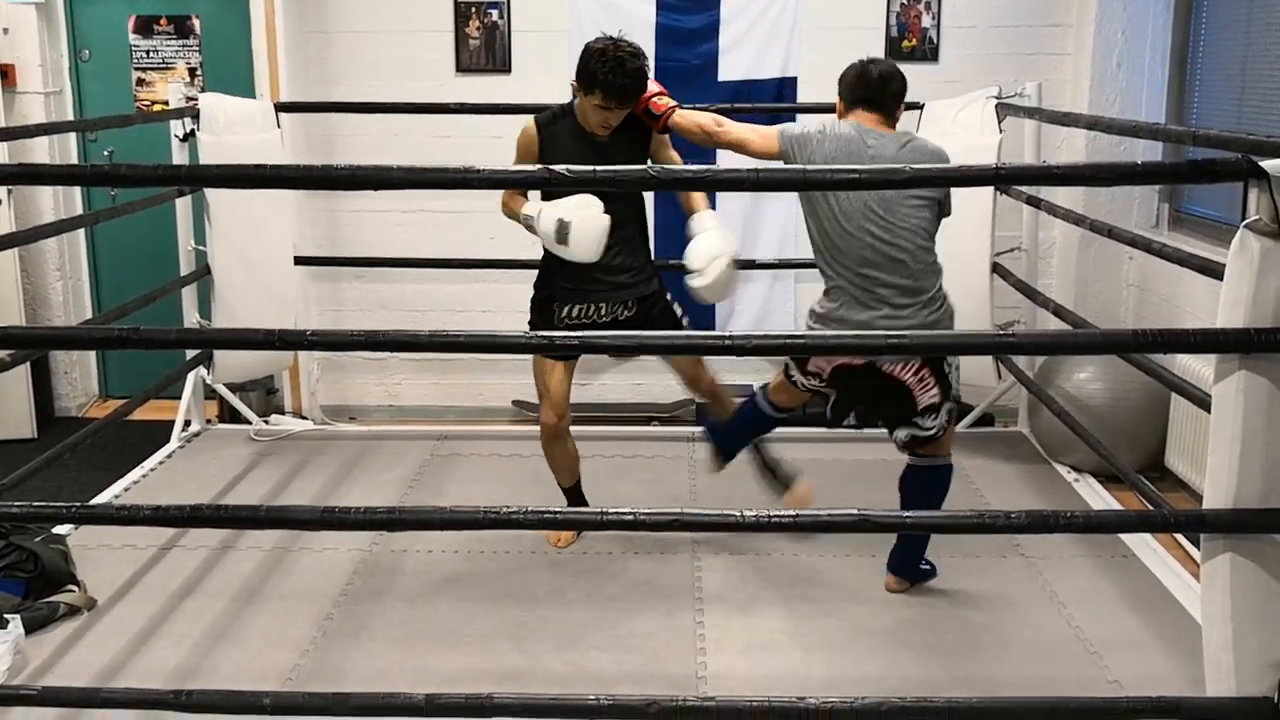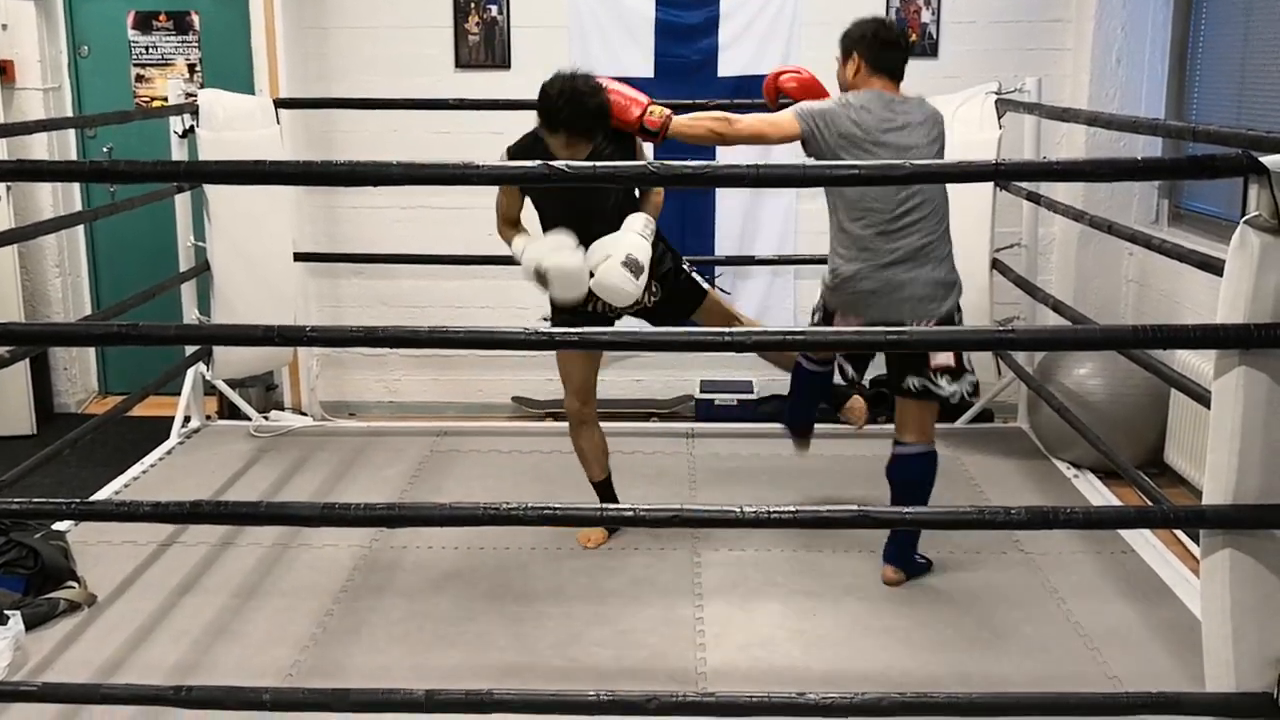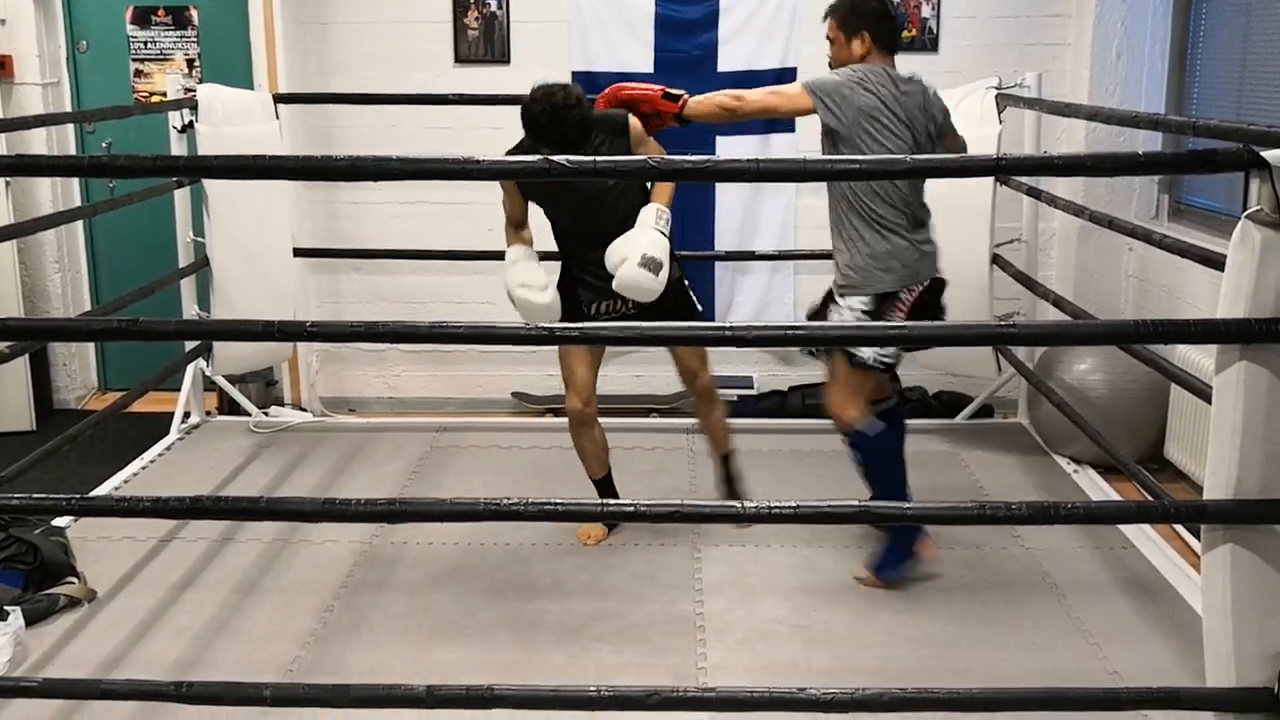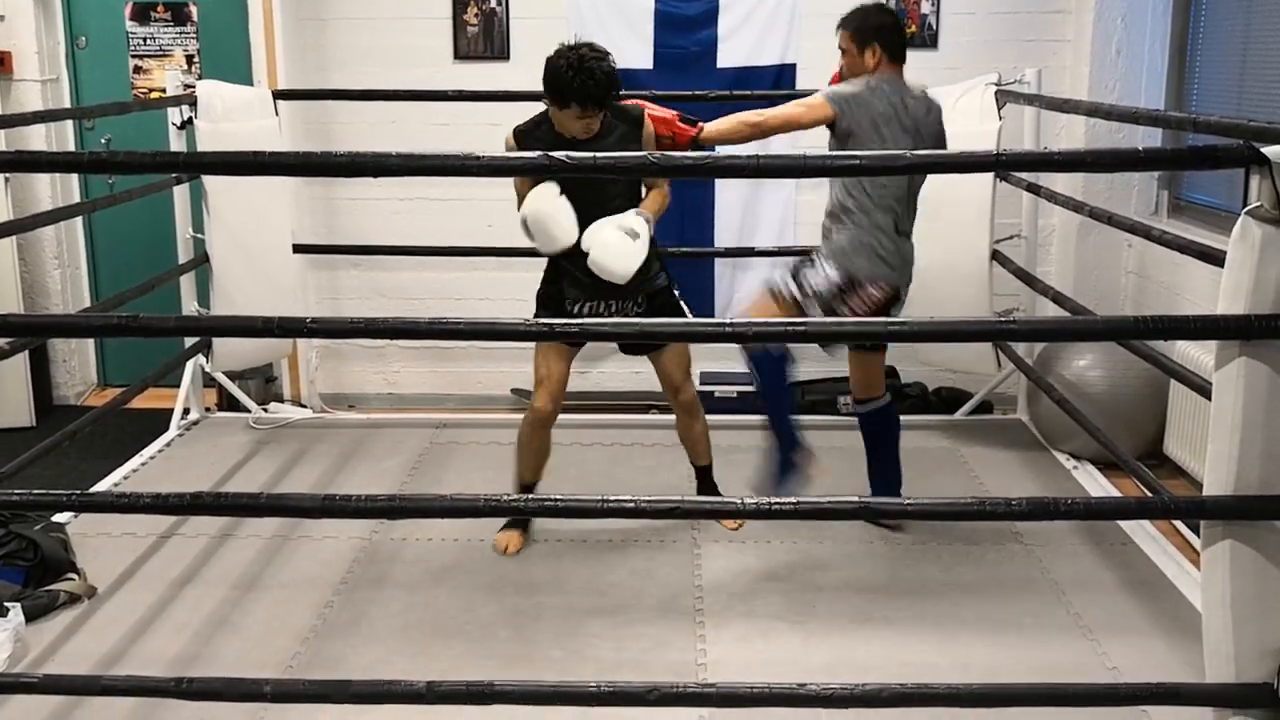
dt=0.2s
person 1, frame 1
left shoulder: (815, 141)
right shoulder: (933, 161)
left elbow: (722, 130)
left wrist: (662, 109)
left hip: (841, 332)
right hip: (918, 335)
left knee: (784, 389)
right knee: (934, 449)
left ankle: (722, 443)
right ankle: (905, 566)
person 1, frame 2
left shoulder: (831, 115)
right shoulder: (930, 119)
left elbow: (732, 128)
left wrist: (649, 118)
left hip: (858, 297)
right hip: (932, 298)
left knee: (814, 351)
right knee: (917, 432)
left ankle: (798, 425)
right ankle: (901, 556)
person 1, frame 3
left shoulder: (844, 88)
right shoulder: (922, 96)
left elbow: (744, 104)
right elbow: (957, 150)
left wrist: (672, 104)
left hip: (876, 277)
right hip: (915, 272)
left knee: (844, 403)
right knee: (878, 388)
left ankle: (905, 533)
right ankle: (891, 505)
person 1, frame 4
left shoulder: (862, 97)
right shoulder: (927, 111)
left elbow: (767, 122)
left wrist: (691, 135)
left hip: (854, 259)
right hip: (885, 267)
left knee: (757, 324)
right knee: (867, 384)
left ankle: (788, 450)
right ankle: (887, 498)
person 2, frame 1
left shoulder: (642, 130)
right shoulder: (540, 132)
right elbow: (511, 200)
left wrist: (706, 225)
right wrist: (540, 219)
left hip: (635, 285)
right hip: (564, 292)
left knee: (703, 384)
right knee: (553, 420)
left ankle: (769, 467)
right ankle: (577, 507)
person 2, frame 2
left shoulder: (620, 133)
right shoulder: (519, 158)
left elbow: (655, 189)
right elbow: (507, 223)
left wrist: (637, 233)
right wrist: (532, 253)
left hip: (644, 265)
right hip: (580, 286)
left knee: (739, 330)
right knee: (579, 409)
left ankle: (831, 395)
right ankle: (610, 507)
person 2, frame 3
left shoulder: (622, 128)
right elbow: (517, 225)
left wrist: (654, 224)
right wrist: (521, 264)
left hip: (647, 271)
right hip: (583, 286)
left knee: (703, 386)
right knee: (580, 407)
left ankle: (729, 482)
right ankle: (609, 502)
person 2, frame 4
left shoulder: (637, 123)
right shoulder: (525, 142)
left elbow: (660, 190)
right elbow: (527, 207)
left wrist: (636, 223)
right wrist: (537, 224)
left hip: (639, 278)
right hip: (568, 285)
left knee: (683, 395)
right knee: (543, 407)
left ankle: (707, 490)
right ankle: (521, 510)
